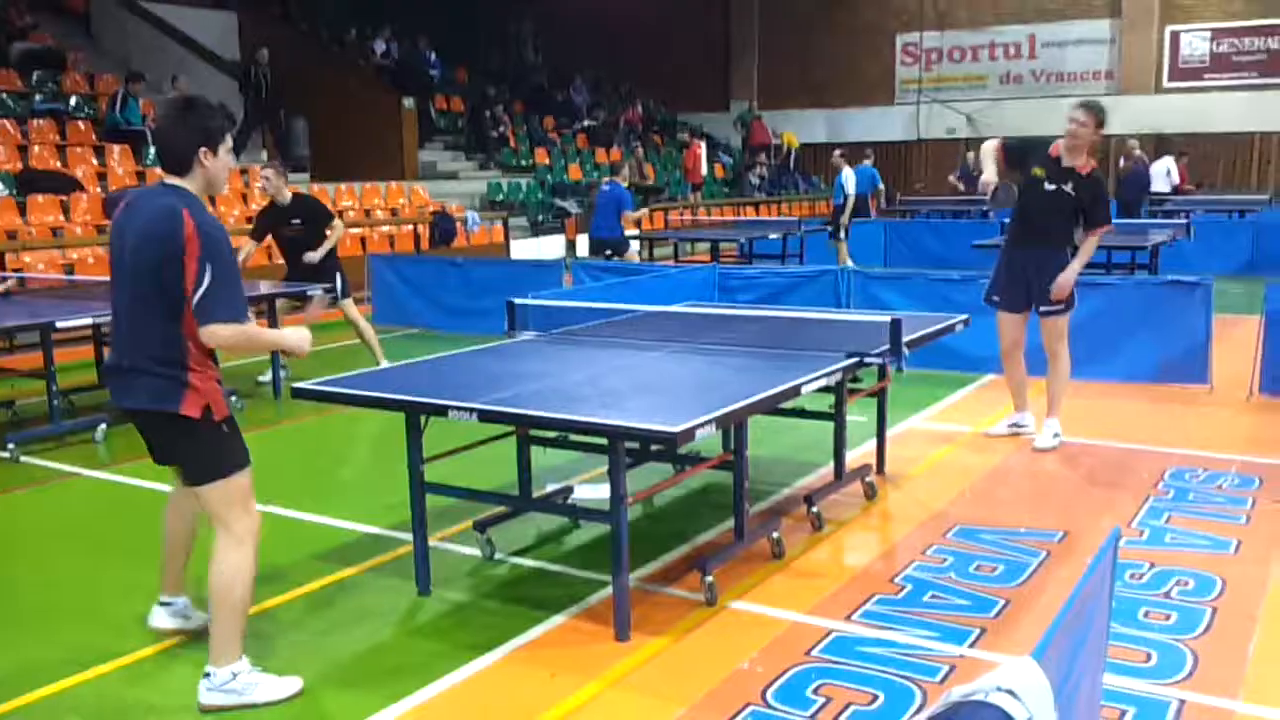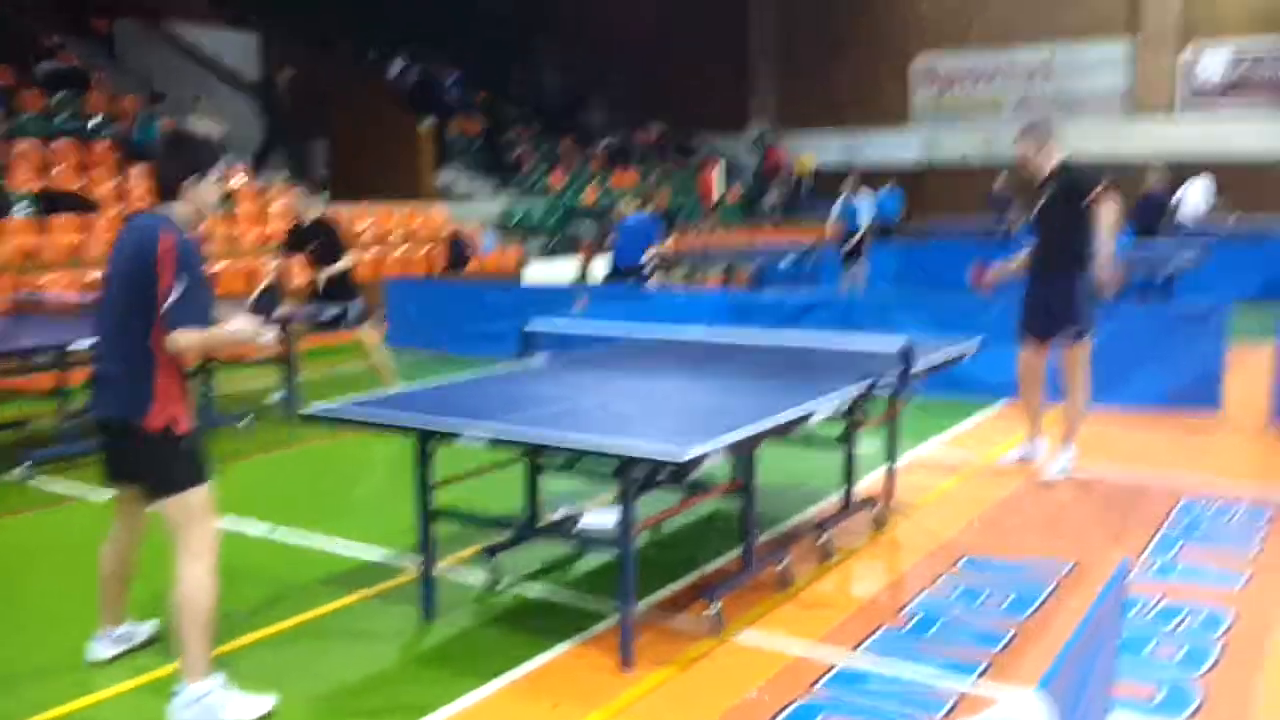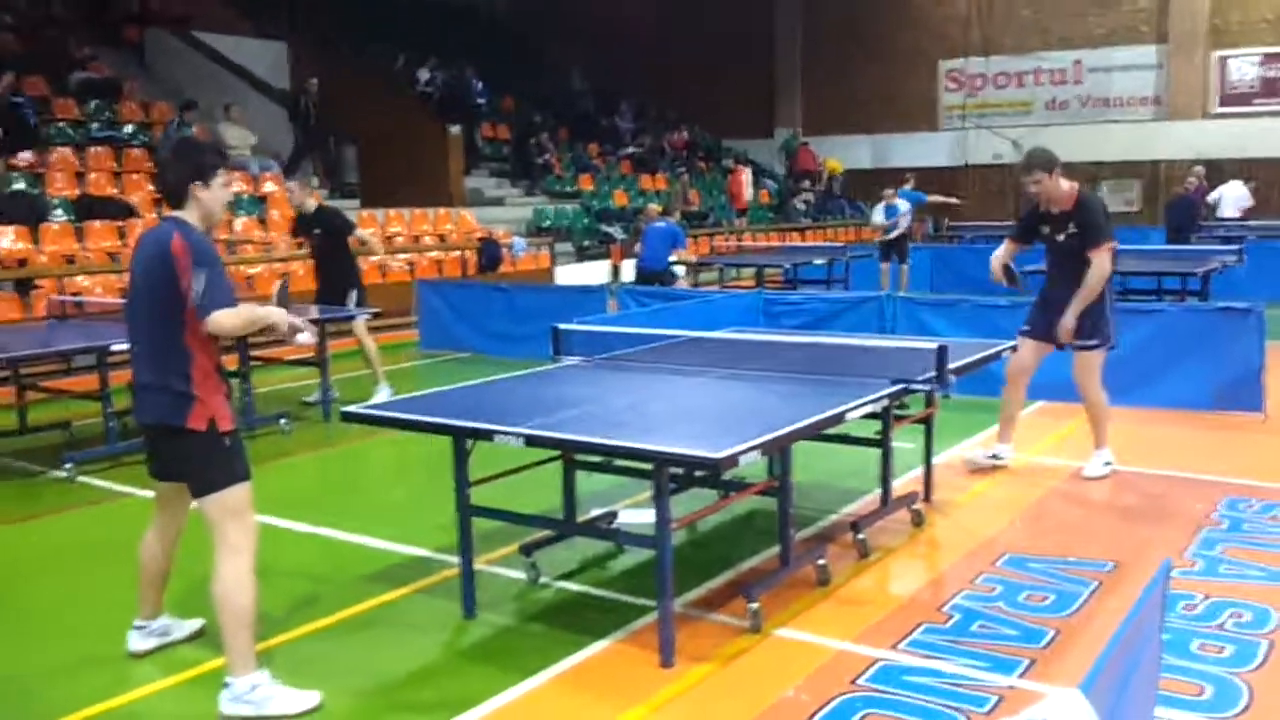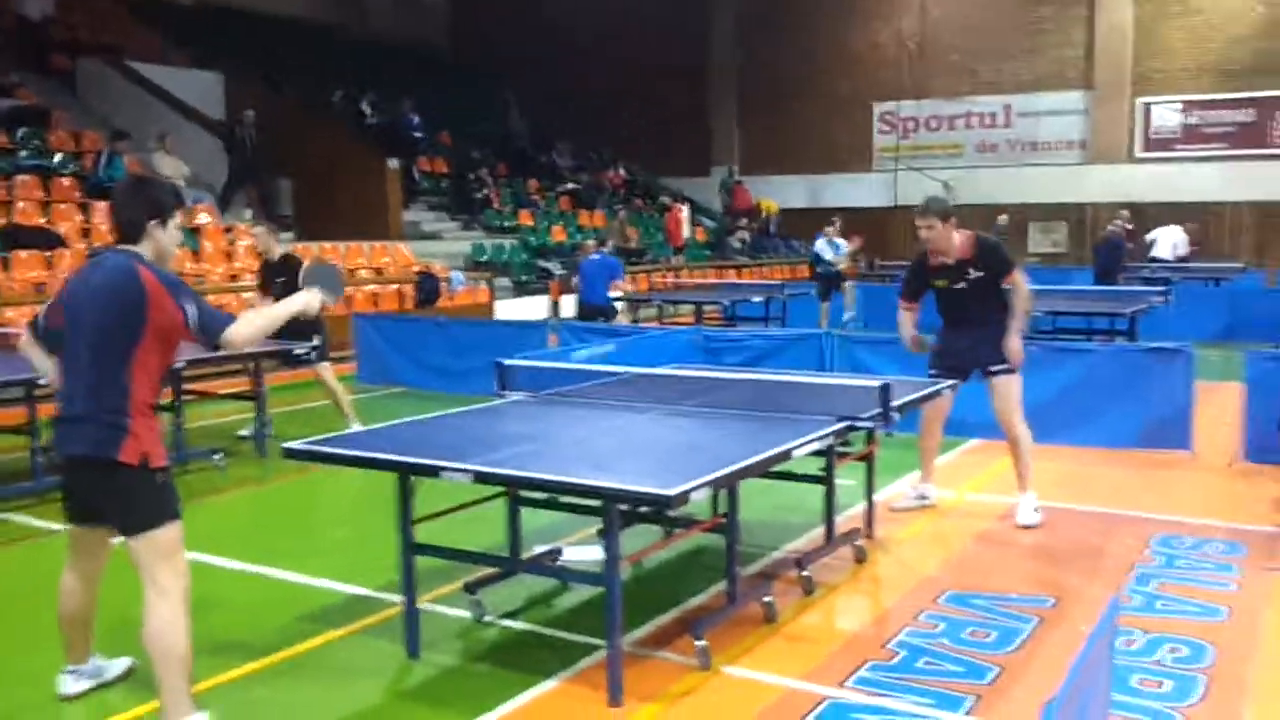
dt=0.5s
person 1, frame 1
left shoulder: (131, 206)
right shoulder: (199, 226)
right elbow: (218, 332)
left wrist: (232, 312)
right wrist: (285, 338)
left hip: (135, 382)
right hip: (183, 391)
left knee: (192, 486)
right knee: (238, 523)
left ankle: (173, 603)
right ankle: (225, 675)
person 1, frame 2
left shoulder: (136, 232)
right shoulder: (176, 245)
right elbow: (185, 341)
left wrist: (228, 326)
right wrist: (235, 333)
left hip: (114, 401)
right hip: (153, 409)
left knee: (128, 516)
right knee: (199, 540)
left ankle: (111, 631)
person 1, frame 3
left shoulder: (154, 240)
right shoulder: (189, 244)
right elbow: (220, 320)
left wrist: (267, 319)
right wrist: (268, 315)
left hip: (158, 403)
right hip: (195, 408)
left knee: (168, 512)
right knee: (238, 537)
left ankle: (147, 624)
person 1, frame 4
left shoulder: (82, 279)
right shoulder: (153, 282)
left elbow: (32, 342)
right elbow: (236, 333)
right wrist: (295, 306)
left hip: (76, 440)
right hip: (125, 447)
left knee: (83, 561)
right knee: (168, 582)
left ankle: (79, 668)
person 2, frame 1
left shoulder: (1093, 183)
right shoulder: (1035, 150)
left elbow: (1093, 235)
right elbow: (991, 147)
left wrist: (1072, 271)
right wrist: (989, 172)
left hip: (1053, 263)
right hip: (1014, 258)
left knee: (1055, 347)
right knee: (1009, 346)
left ankle: (1052, 423)
right ankle: (1021, 416)
person 2, frame 2
left shoulder: (1071, 176)
right shoulder: (1042, 192)
left elbow: (1108, 205)
left wrist: (1103, 257)
right wrist: (999, 271)
left hip: (1073, 284)
right hip: (1040, 286)
left knee: (1074, 374)
right knee: (1028, 372)
left ankle: (1066, 452)
right ankle: (1033, 444)
person 2, frame 3
left shoulder: (1089, 207)
right shoulder: (1037, 212)
left elbow: (1102, 266)
right elbow: (1012, 244)
left wrist: (1072, 313)
right wrist: (998, 260)
left hip: (1087, 301)
right hip: (1052, 296)
left knee: (1087, 383)
right knee: (1017, 370)
left ankle: (1102, 452)
right ankle: (1001, 447)
person 2, frame 4
left shoulder: (986, 248)
right shoulder: (921, 265)
left elbow: (1020, 286)
right elbow: (906, 307)
left wrist: (1014, 334)
right wrist: (908, 331)
left hip: (995, 334)
right hip: (953, 337)
left knee: (1009, 416)
right knee: (931, 412)
left ankle: (1027, 495)
right ankle: (925, 488)
person 3, frame 1
left shoulder: (307, 203)
right shoulder: (267, 214)
left elbow: (338, 228)
right elbow: (253, 243)
left wrist: (320, 252)
right wrist: (240, 261)
left hip: (326, 268)
right hip: (297, 273)
left knee: (351, 315)
left ankle: (382, 362)
right ankle: (278, 366)
person 3, frame 2
left shoulder: (327, 228)
right shoulder: (297, 232)
left elbow: (349, 259)
right elbow: (284, 258)
left wrist: (325, 274)
left hip: (345, 292)
right hip: (322, 293)
left knee: (366, 339)
left ankle: (392, 385)
person 3, frame 3
left shoulder: (330, 215)
right shoulder: (301, 219)
left elbow: (362, 235)
right elbow: (297, 238)
left hip: (348, 282)
right hip: (326, 285)
left knee: (359, 332)
left ankle: (383, 386)
person 3, frame 4
left shoulder: (293, 264)
right shoulder: (266, 268)
right elbow: (264, 297)
right wrist: (262, 308)
left hip: (309, 328)
right hip: (285, 329)
left knee: (324, 375)
left ankle: (354, 425)
